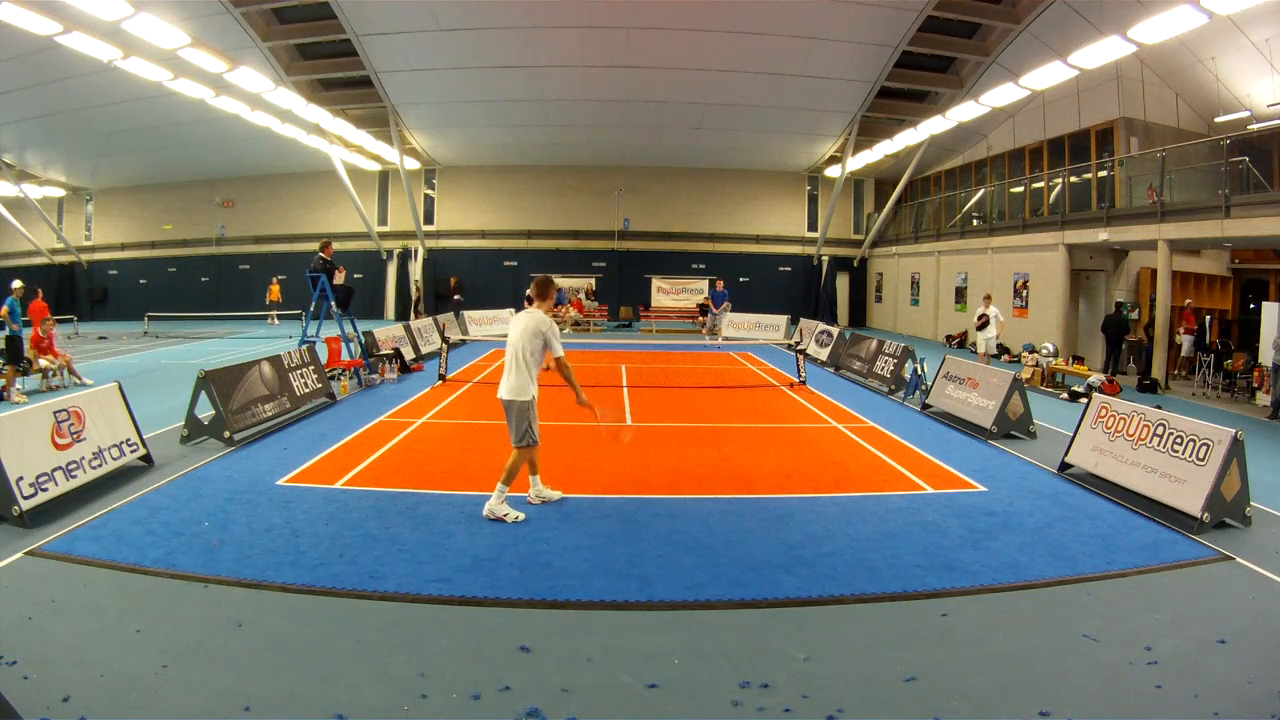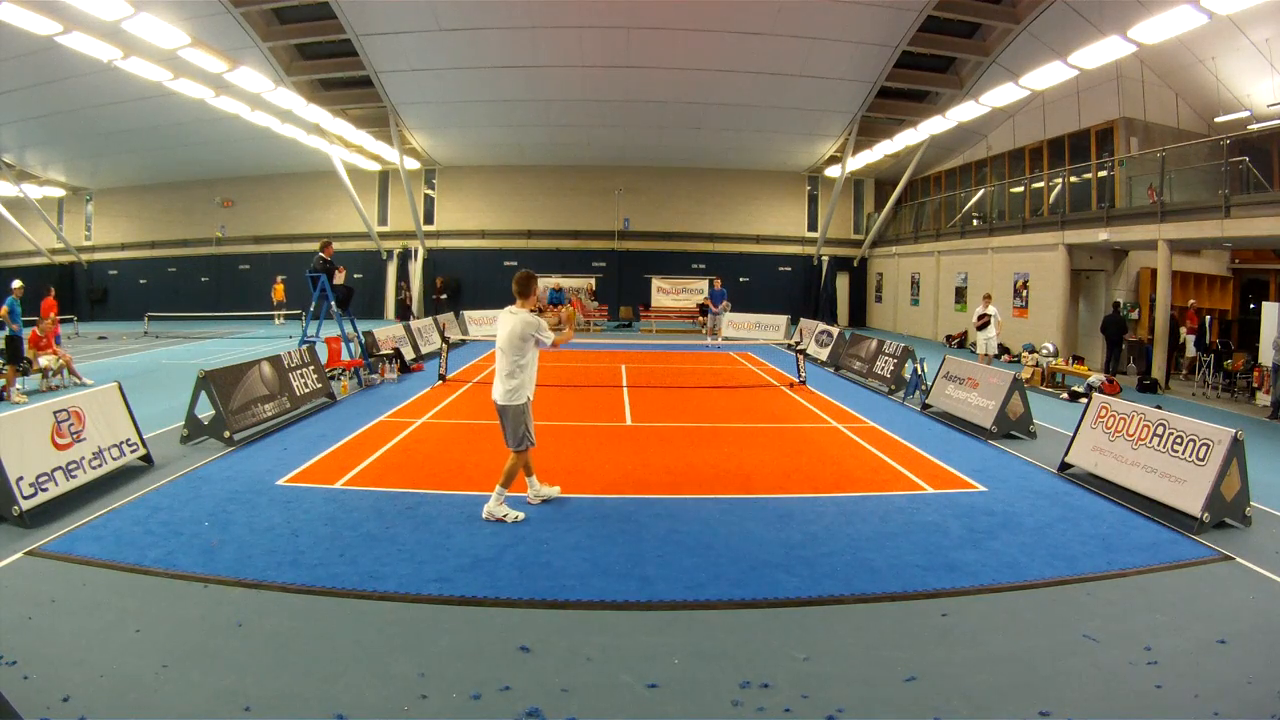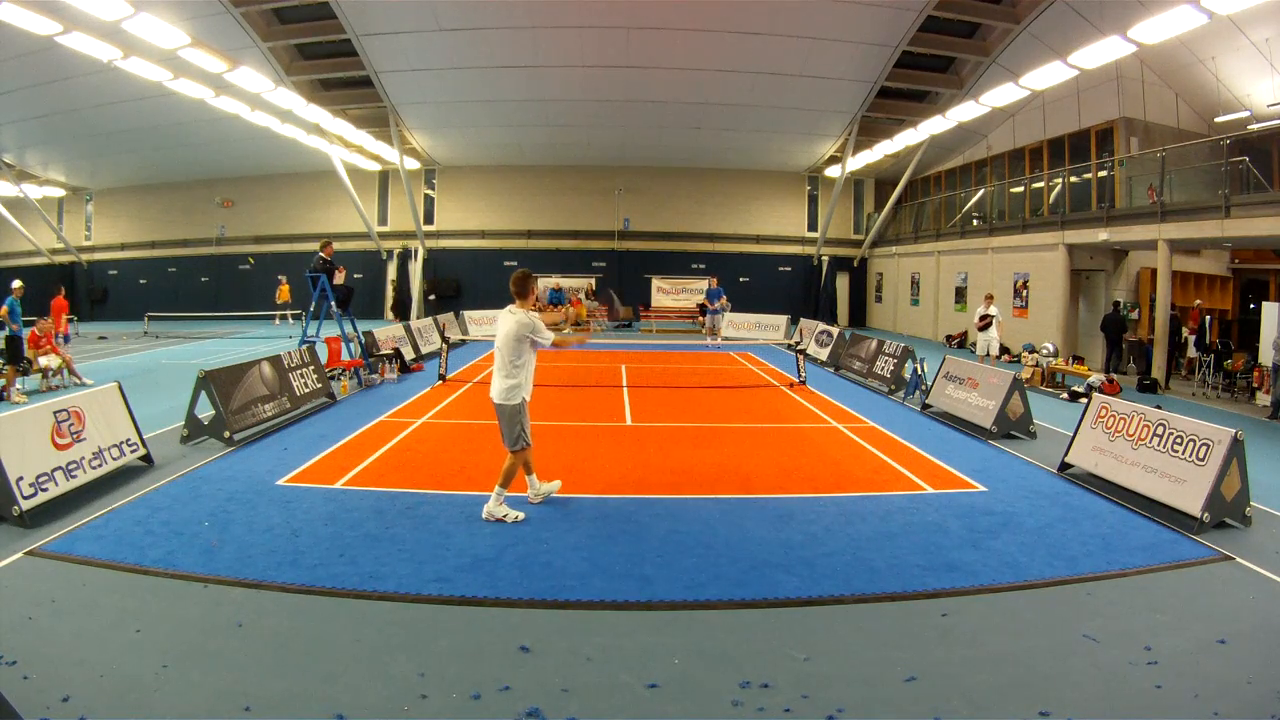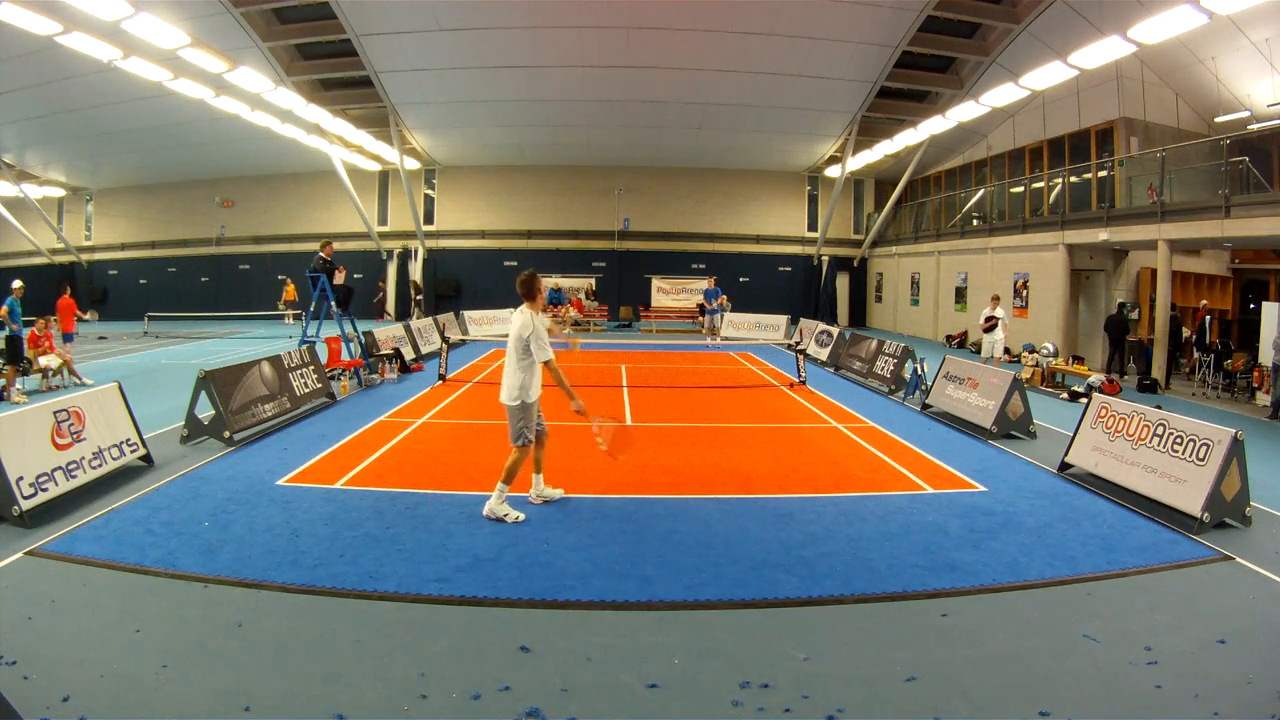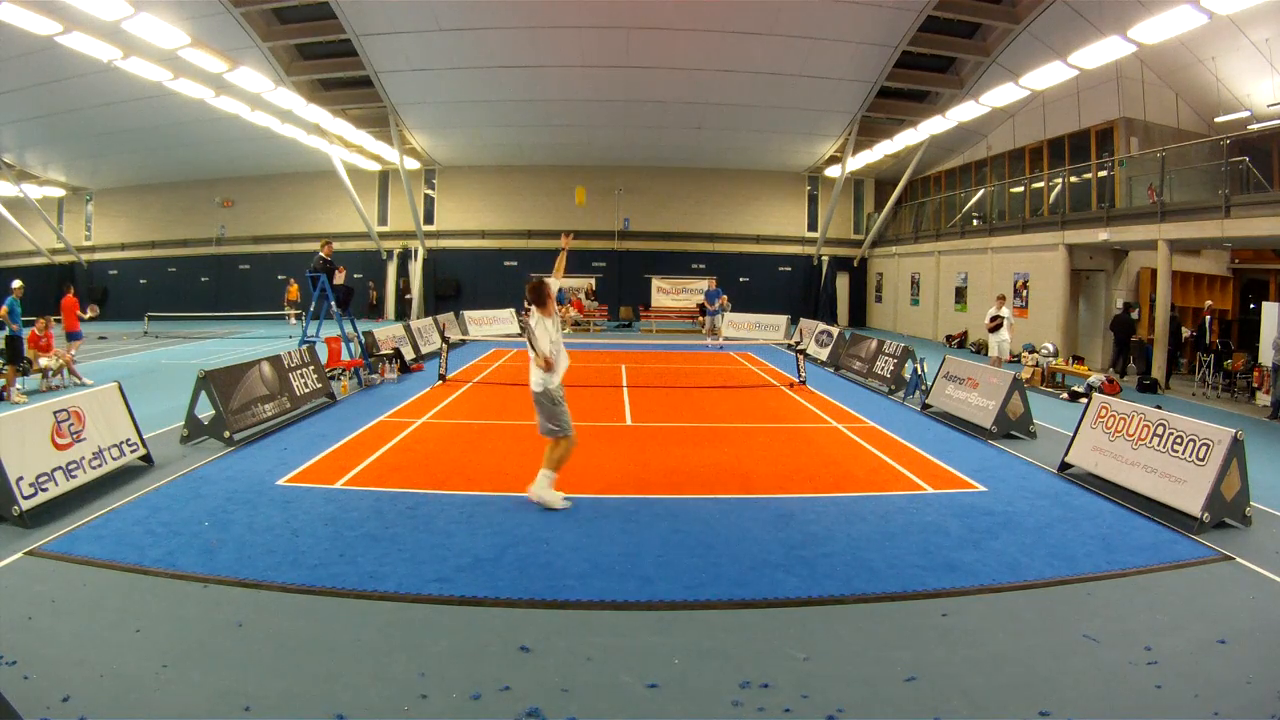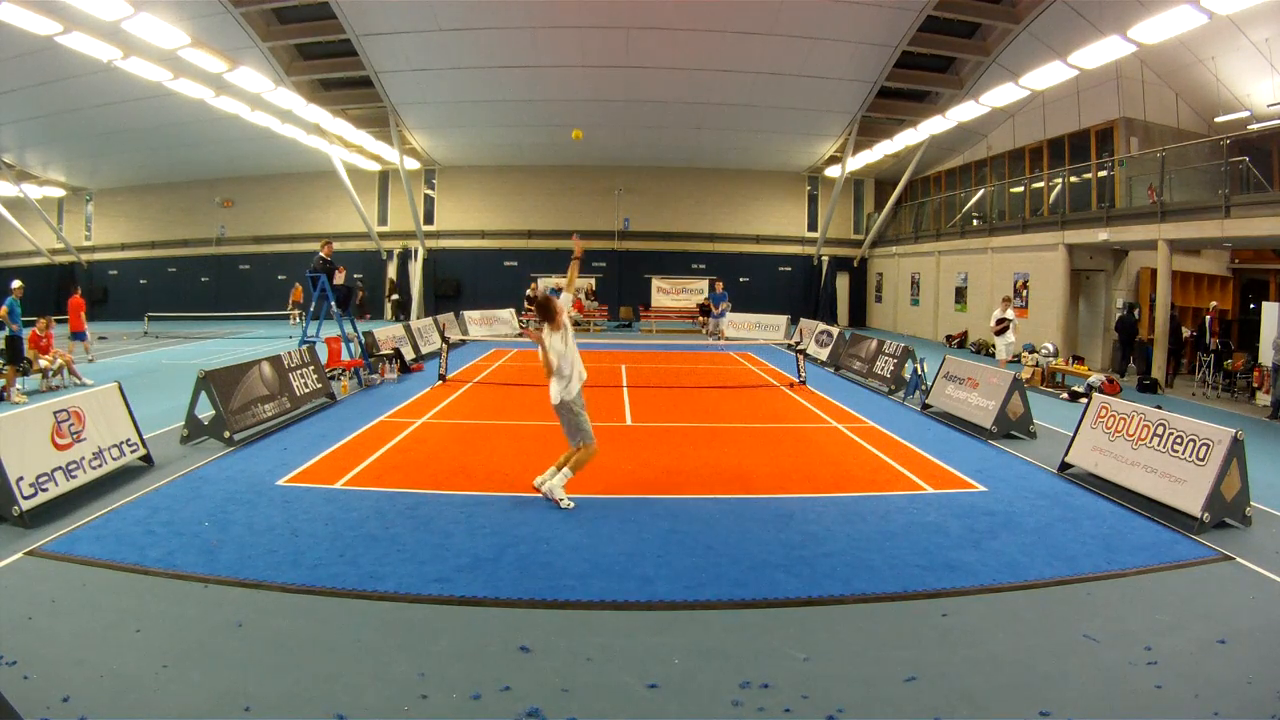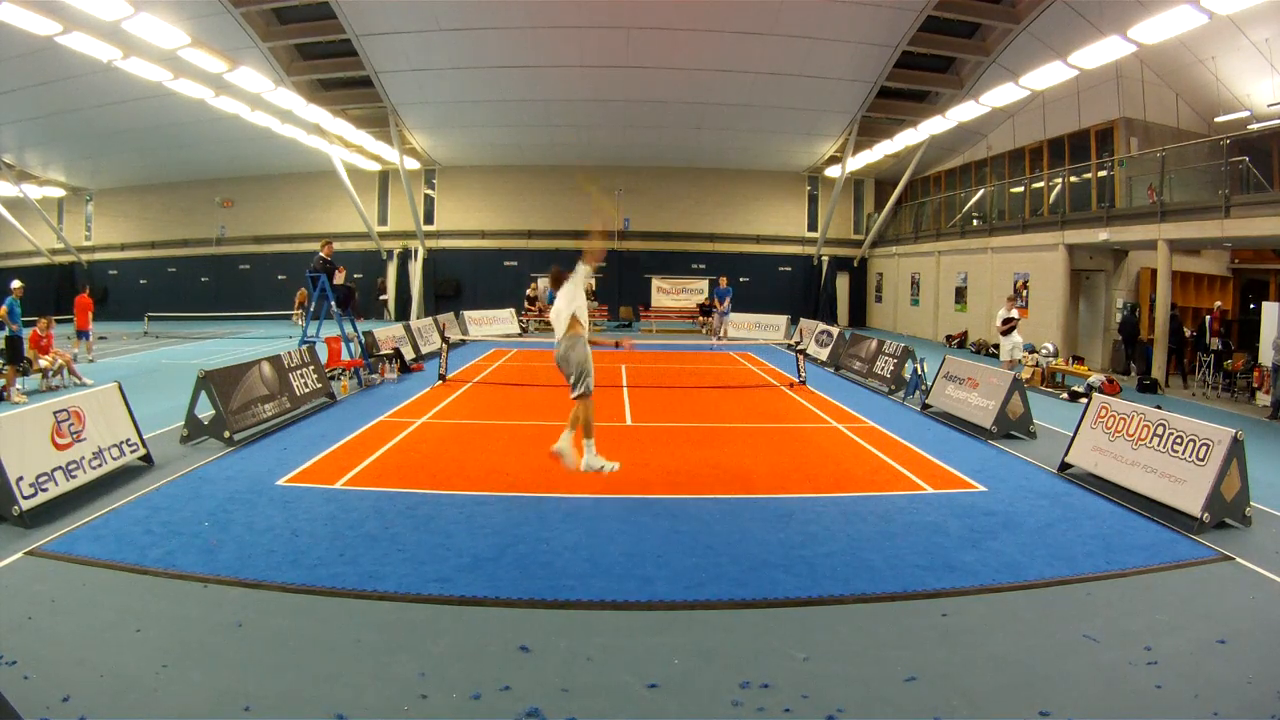
dt=0.3s
person 1, frame 1
left shoulder: (519, 317)
right shoulder: (546, 323)
right elbow: (561, 363)
right wrist: (579, 393)
left hip: (510, 389)
right hip: (521, 392)
left knee: (531, 443)
right knee: (522, 447)
left ankle: (537, 490)
right ankle: (495, 503)
person 1, frame 2
left shoulder: (506, 314)
right shoulder: (532, 323)
right elbow: (556, 341)
right wrist: (569, 333)
left hip: (503, 392)
right hip: (515, 396)
left knee: (523, 445)
right knee: (520, 451)
left ankle: (535, 490)
right ankle: (494, 505)
person 1, frame 3
left shoulder: (509, 313)
right shoulder: (527, 323)
right elbow: (557, 342)
right wrist: (579, 339)
left hip: (508, 392)
right hip: (512, 395)
left knee: (524, 442)
right knee: (518, 450)
left ankle: (535, 488)
right ankle: (494, 506)
person 1, frame 4
left shoulder: (527, 314)
right shoulder: (532, 325)
right elbow: (551, 367)
left wrist: (558, 331)
right wrist: (573, 398)
left hip: (527, 393)
right hip: (520, 395)
left knee: (540, 438)
right knee: (522, 448)
left ankle: (538, 489)
right ankle: (495, 503)
person 1, frame 5
left shoulder: (544, 307)
right shoulder: (538, 329)
left elbow: (556, 276)
right elbow: (542, 366)
left wrist: (564, 249)
right wrist: (543, 359)
left hip: (551, 386)
right hip: (546, 389)
left knee: (559, 439)
right knee: (567, 440)
left ankle: (542, 485)
right ankle: (541, 488)
person 1, frame 6
left shoulder: (560, 317)
right shoulder: (549, 339)
left elbow: (570, 286)
right elbow: (548, 373)
left wrist: (576, 256)
right wrist: (542, 347)
left hip: (572, 394)
right hip: (567, 398)
left knee: (578, 447)
right knee: (588, 448)
left ankle: (545, 479)
right ankle: (555, 485)
person 1, frame 7
left shoulder: (555, 308)
right shoulder: (572, 287)
right elbow: (590, 257)
left wrist: (616, 343)
right wrist: (595, 255)
left hip: (562, 351)
right hip: (575, 345)
left knee: (583, 401)
right knee: (585, 401)
left ankle: (577, 448)
right ankle: (585, 453)
